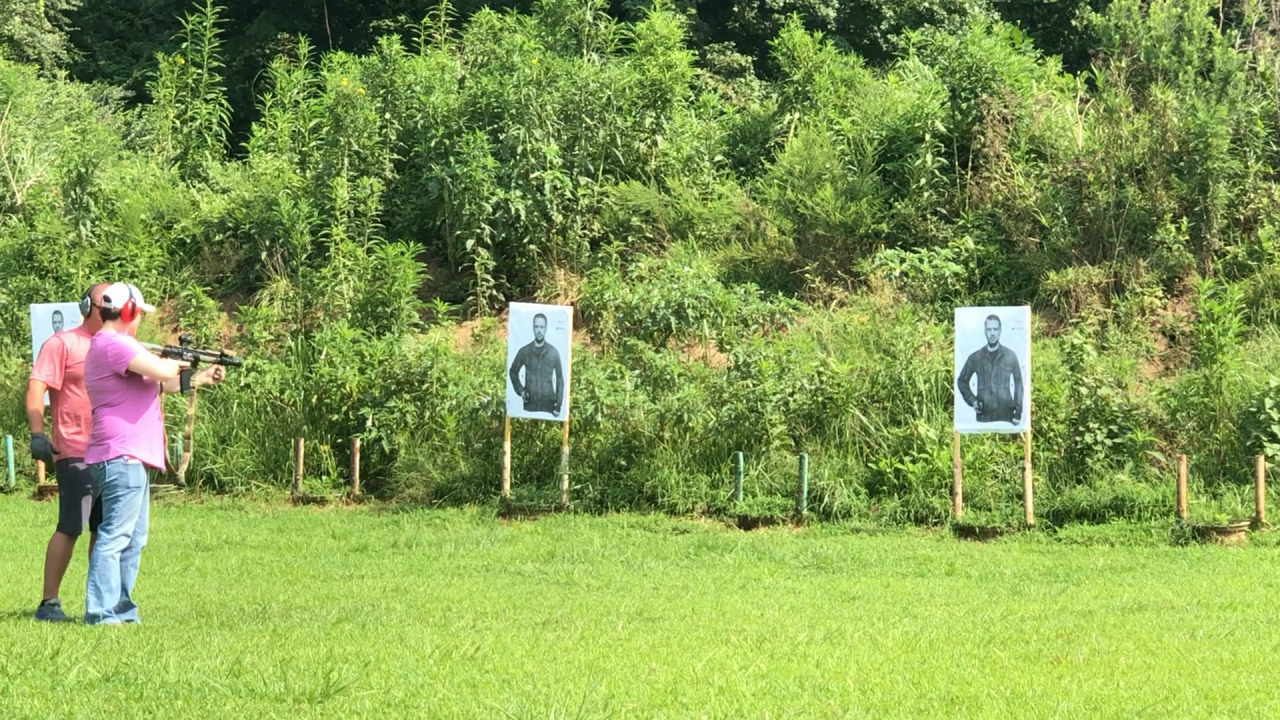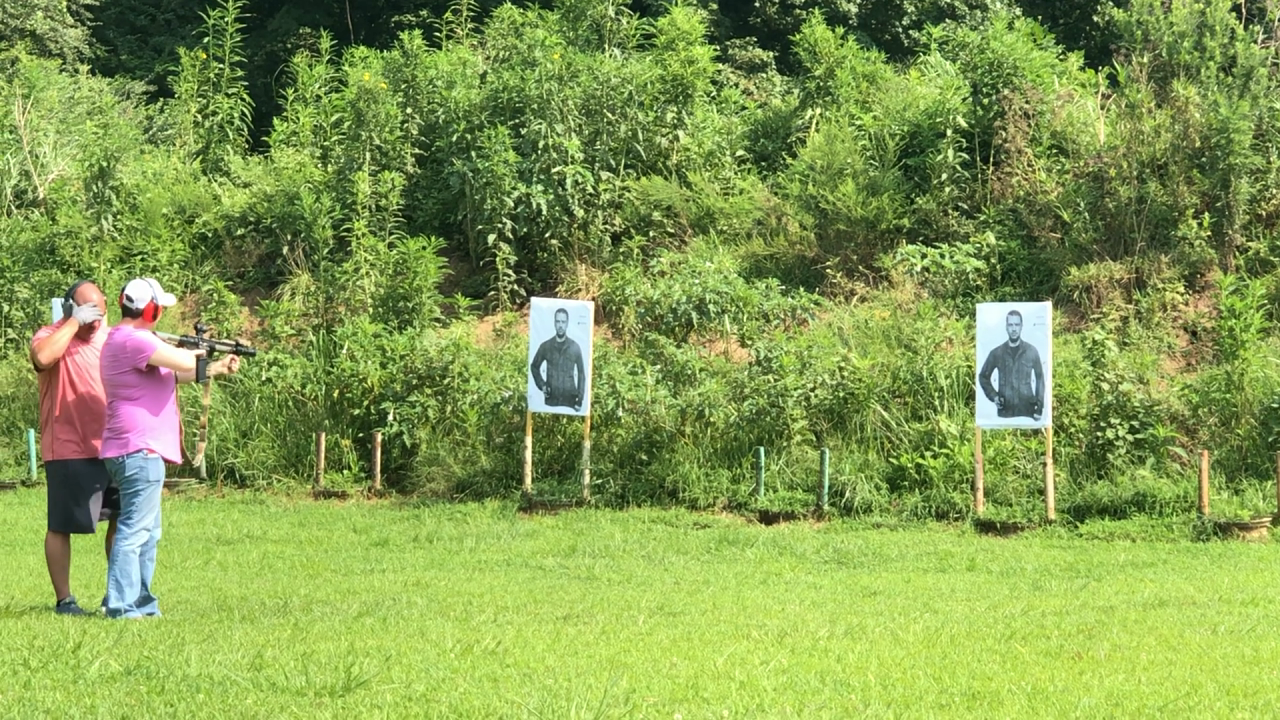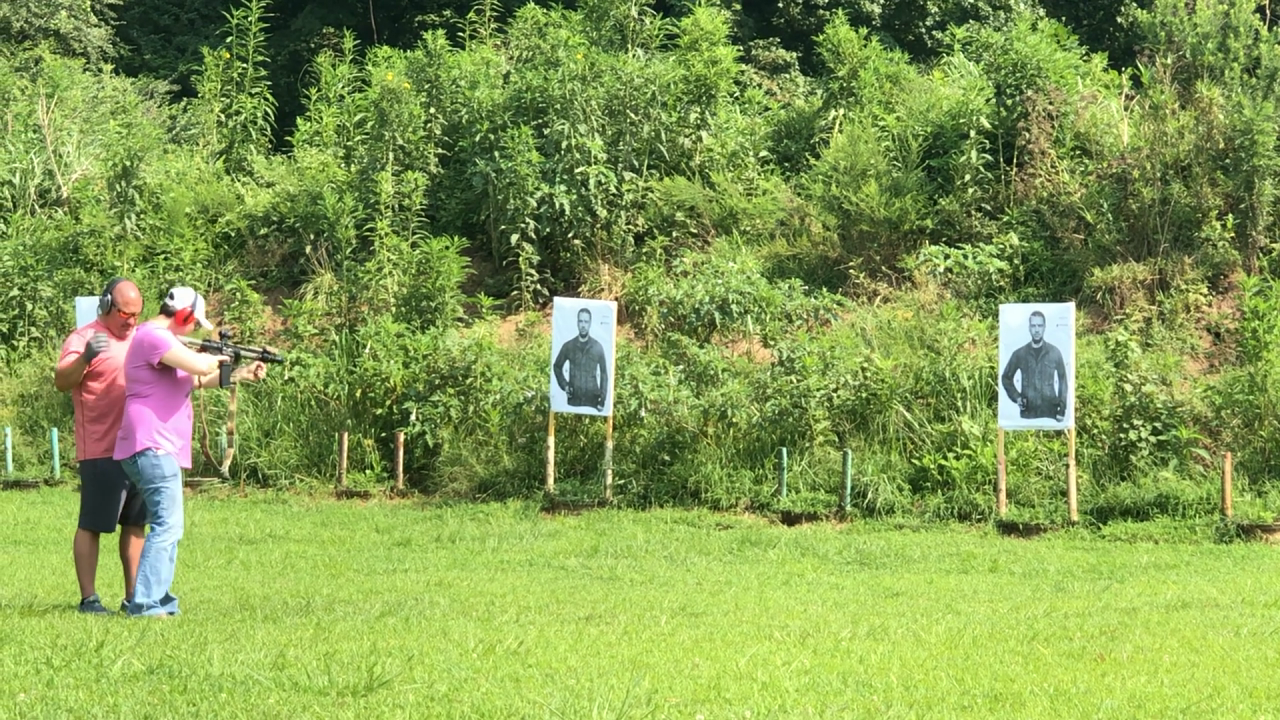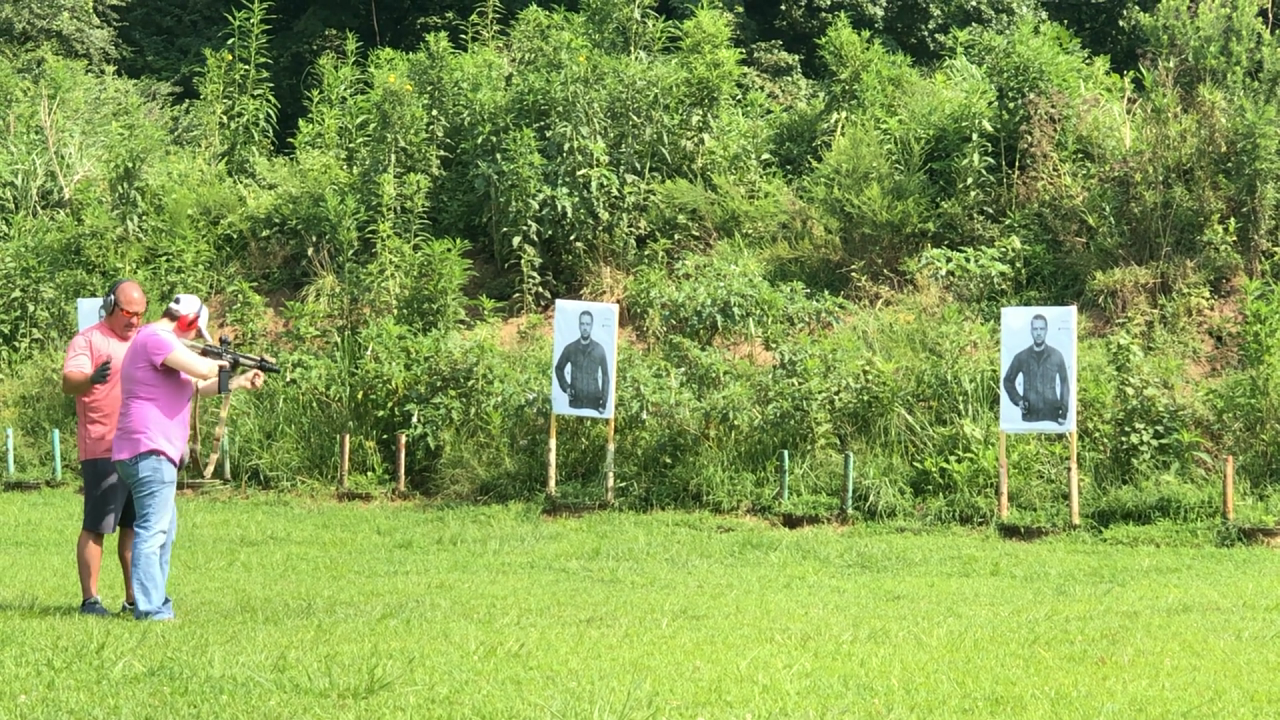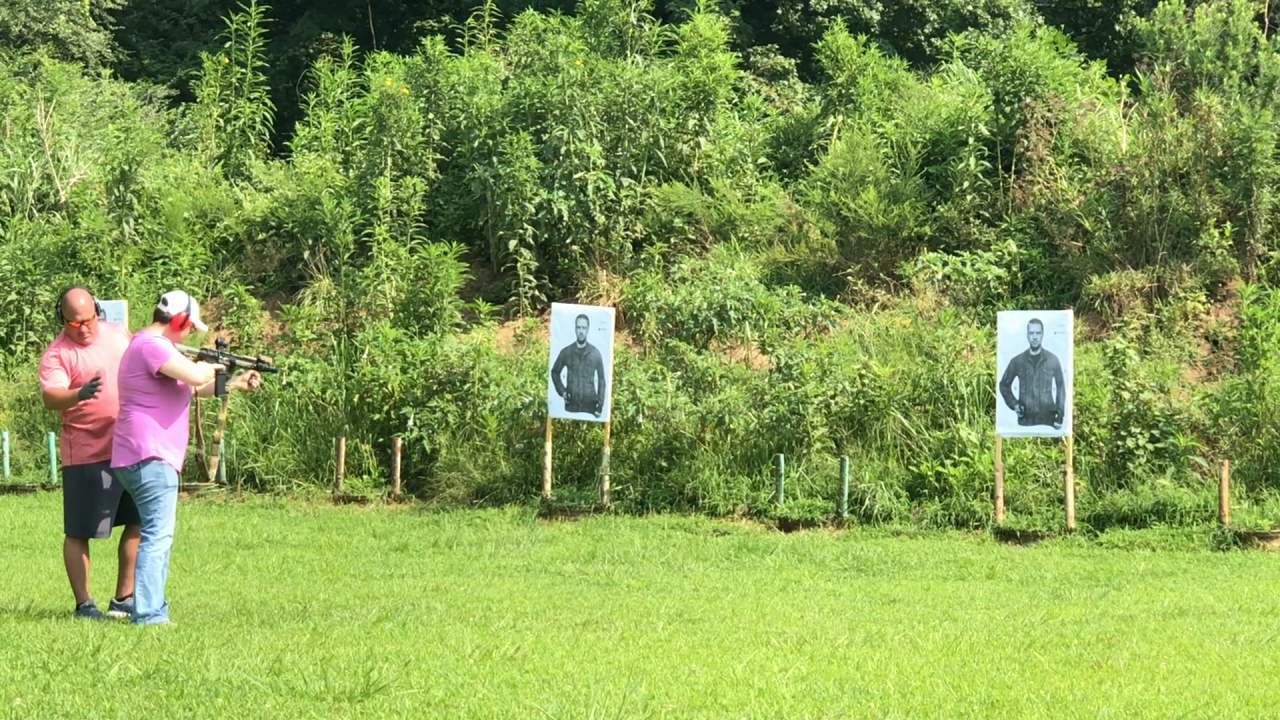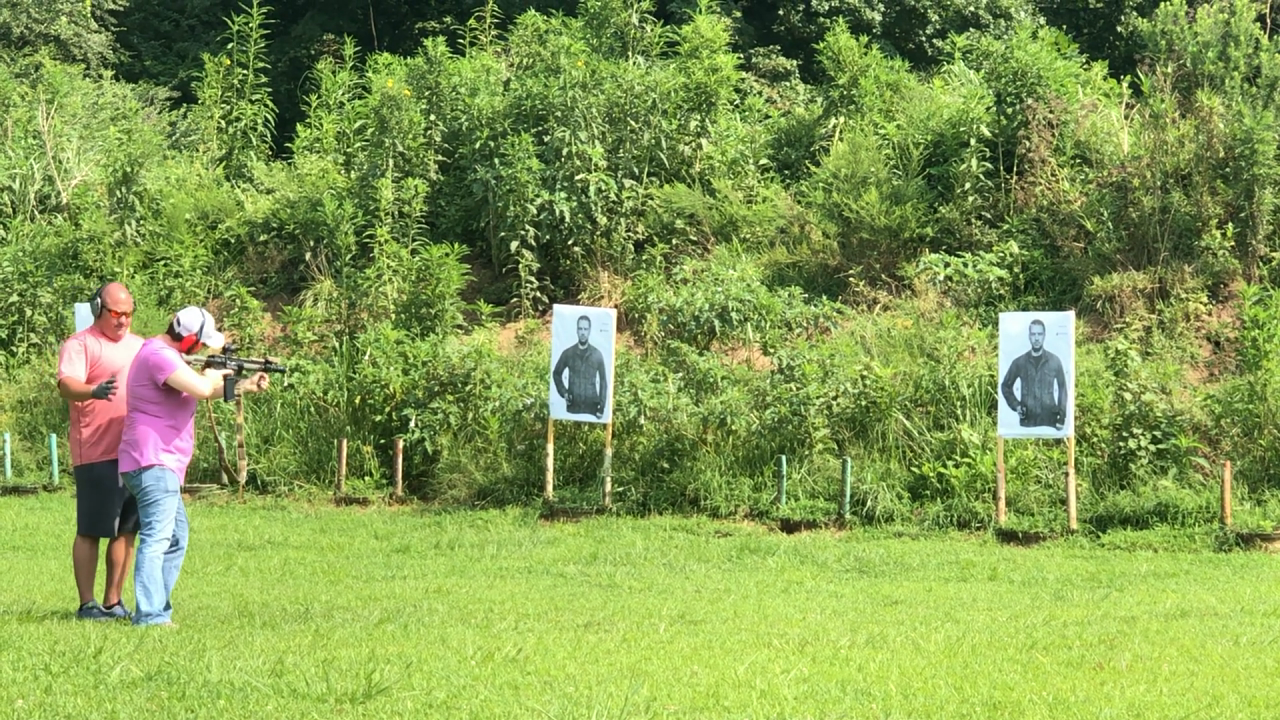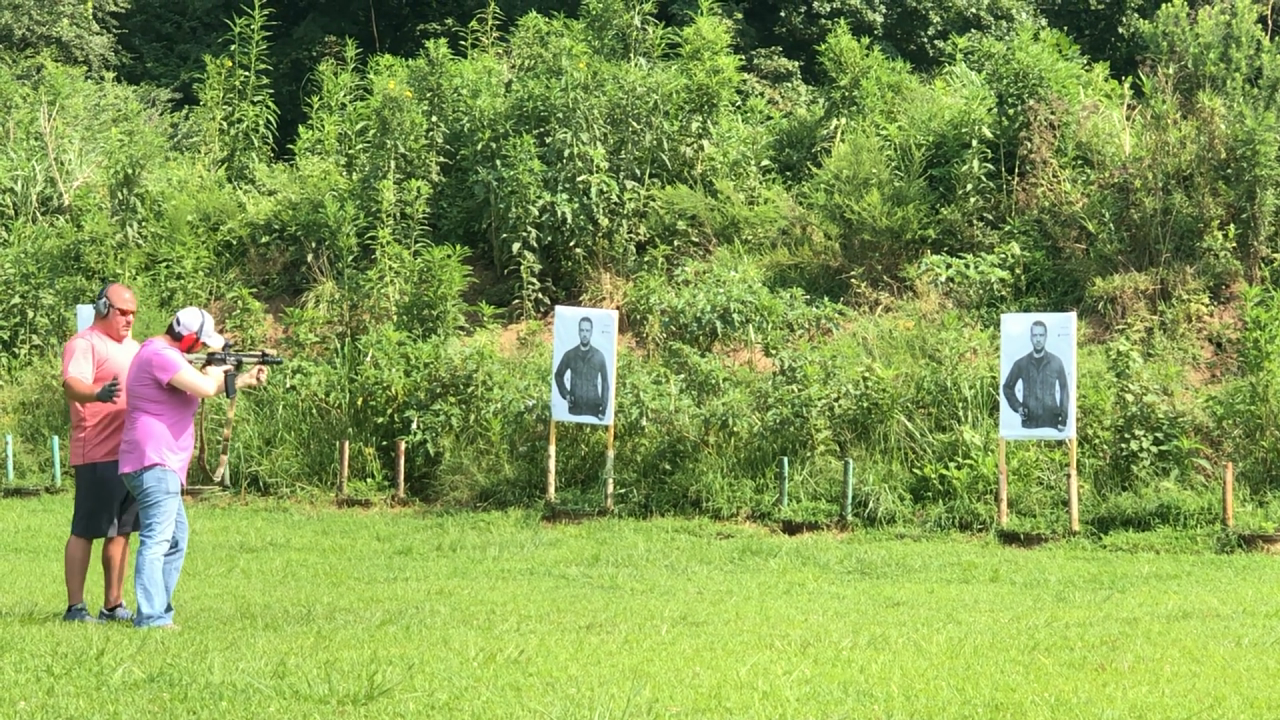
dt=0.7s
person 1, frame 1
right shoulder: (62, 343)
right elbow: (36, 389)
right wrist: (37, 433)
right hip: (76, 452)
right knee: (70, 527)
right ankle: (48, 603)
person 1, frame 2
left shoulder: (107, 334)
right shoulder: (50, 336)
right elbow: (42, 357)
right wrist: (73, 322)
right hip: (68, 451)
left knee: (122, 518)
right knee: (62, 526)
right ankle: (64, 599)
person 1, frame 3
right shoulder: (82, 338)
right elbow: (61, 382)
right wrist: (84, 357)
right hip: (102, 450)
left knee: (135, 524)
right knee: (91, 524)
left ankle: (133, 596)
right ankle: (88, 598)
person 1, frame 4
right shoulder: (87, 340)
right elbow: (69, 382)
right wrist: (92, 378)
right hip: (103, 450)
left knee: (133, 525)
right knee: (96, 525)
left ankle: (134, 599)
right ankle: (90, 599)
person 1, frame 5
left shoulder: (119, 333)
right shoulder: (56, 353)
right elbow: (50, 397)
right wrist: (78, 394)
right hip: (87, 455)
left knee: (139, 522)
right knee: (80, 531)
left ankle: (124, 596)
right ankle: (83, 603)
person 1, frame 6
left shoulder: (139, 344)
right shoulder: (79, 344)
right elbow: (66, 385)
right wrist: (93, 391)
right hip: (97, 454)
left knee: (126, 530)
right knee: (91, 531)
left ankle: (112, 603)
right ankle: (87, 605)
person 1, frame 7
left shoulder: (132, 346)
right shoulder: (83, 344)
right elbow: (72, 385)
right wrist: (97, 394)
right hip: (98, 455)
left knee: (120, 531)
right knee: (86, 530)
left ankle: (113, 605)
right ankle: (75, 607)
person 2, frame 1
left shoulder: (114, 345)
right shoulder: (114, 344)
left elbow: (158, 385)
right elbow: (162, 373)
left wrist: (202, 378)
right wrist: (173, 364)
left hip: (130, 456)
right hip: (121, 457)
left knee: (133, 538)
right knee: (115, 536)
left ankle: (121, 609)
right ankle: (101, 614)
person 2, frame 2
left shoulder: (128, 339)
right shoulder: (133, 340)
left elbow: (171, 374)
right elbow: (184, 364)
left wrist: (217, 368)
right wrist: (192, 353)
left hip: (142, 450)
right hip: (138, 450)
left knee: (147, 532)
right knee: (134, 530)
left ankle: (141, 603)
right ankle: (121, 608)
person 2, frame 3
left shoulder: (160, 338)
right shoulder: (153, 336)
left elbow: (195, 380)
right elbow: (198, 366)
left wrist: (240, 374)
right wrist: (214, 358)
left hip: (162, 449)
right hip: (151, 447)
left knee: (171, 529)
right knee: (166, 525)
left ankle: (161, 602)
right ankle: (145, 604)
person 2, frame 4
left shoulder: (158, 340)
right shoulder: (157, 337)
left elbow: (193, 386)
right elbow: (199, 369)
left wrist: (237, 382)
right wrist: (215, 364)
left hip: (154, 451)
right hip: (148, 450)
left knee: (163, 529)
right knee: (153, 528)
left ankle: (158, 604)
right ankle: (150, 610)
person 2, frame 5
left shoulder: (151, 345)
right shoulder: (152, 345)
left elbow: (188, 388)
right elbow: (196, 377)
left wrist: (234, 383)
right wrist: (208, 368)
left hip: (148, 457)
right hip: (150, 457)
left knee: (160, 534)
right knee: (157, 534)
left ankle: (151, 608)
right ankle: (147, 614)
person 2, frame 6
left shoulder: (166, 353)
right shoulder: (159, 355)
left elbow: (195, 390)
right elbow: (201, 389)
left wrist: (244, 385)
right wrist: (213, 376)
left hip: (161, 463)
right hip: (153, 462)
left knee: (176, 537)
right knee: (157, 537)
left ankle: (157, 608)
right ankle: (149, 615)
person 2, frame 7
left shoulder: (164, 352)
right shoulder: (161, 355)
left elbow: (195, 387)
right elbow: (205, 388)
left wrist: (243, 380)
right wrist: (215, 374)
left hip: (161, 463)
right hip: (155, 462)
left knee: (175, 538)
right knee: (157, 539)
left ankle: (158, 610)
right ankle: (151, 617)
